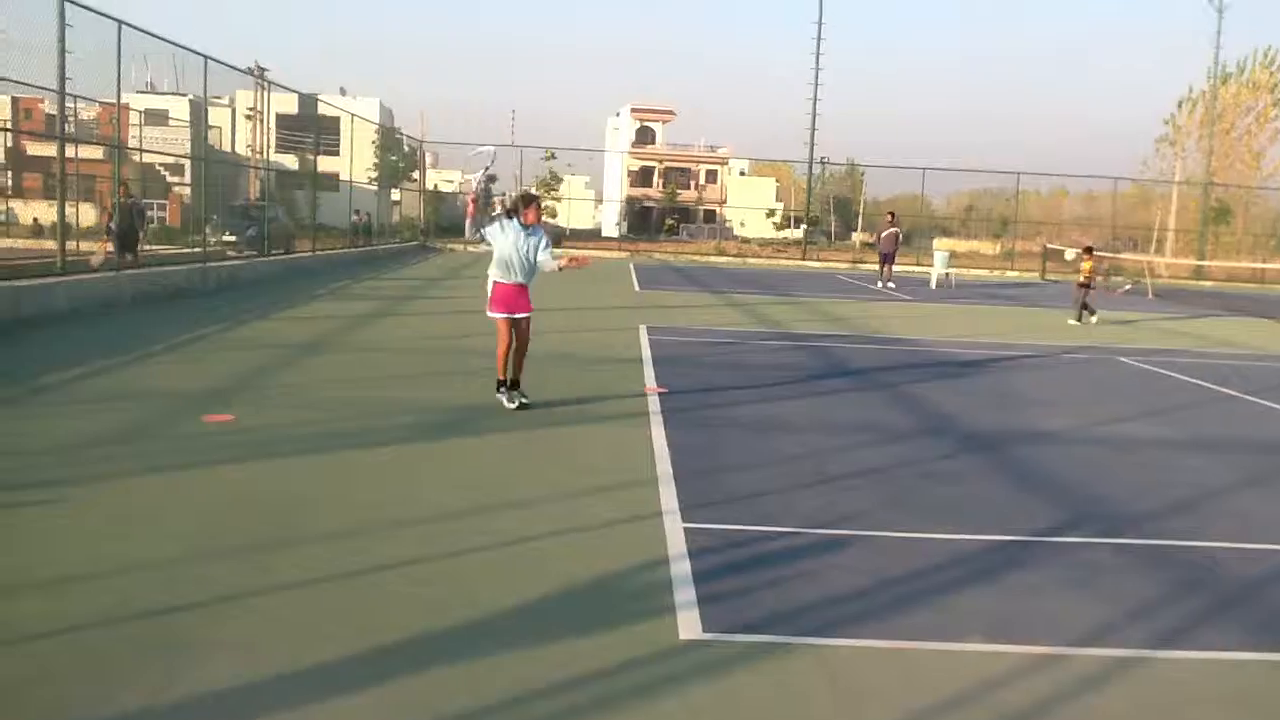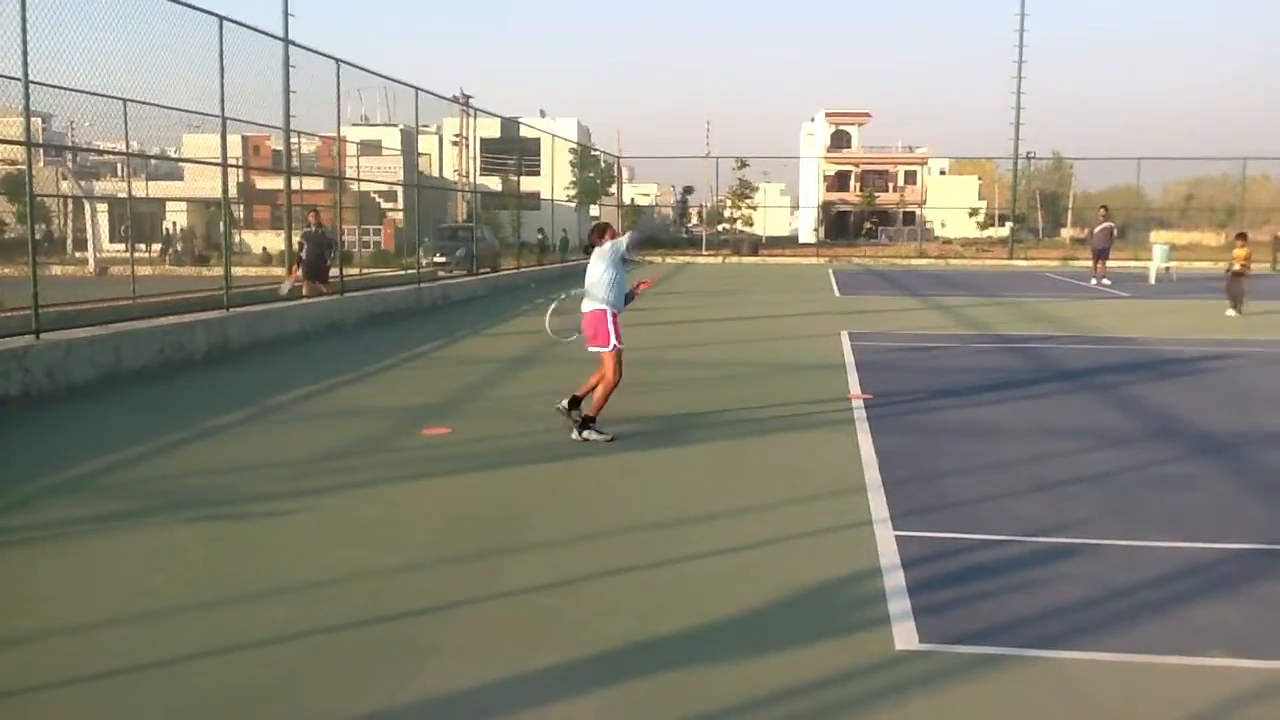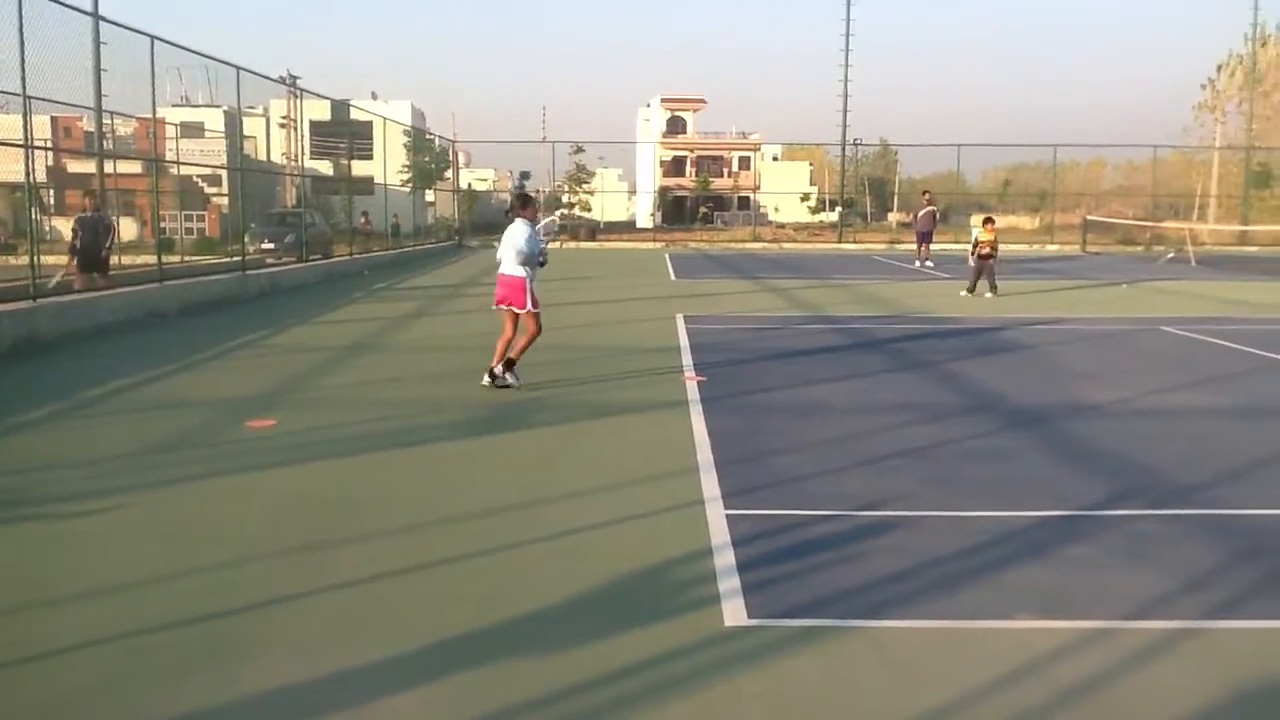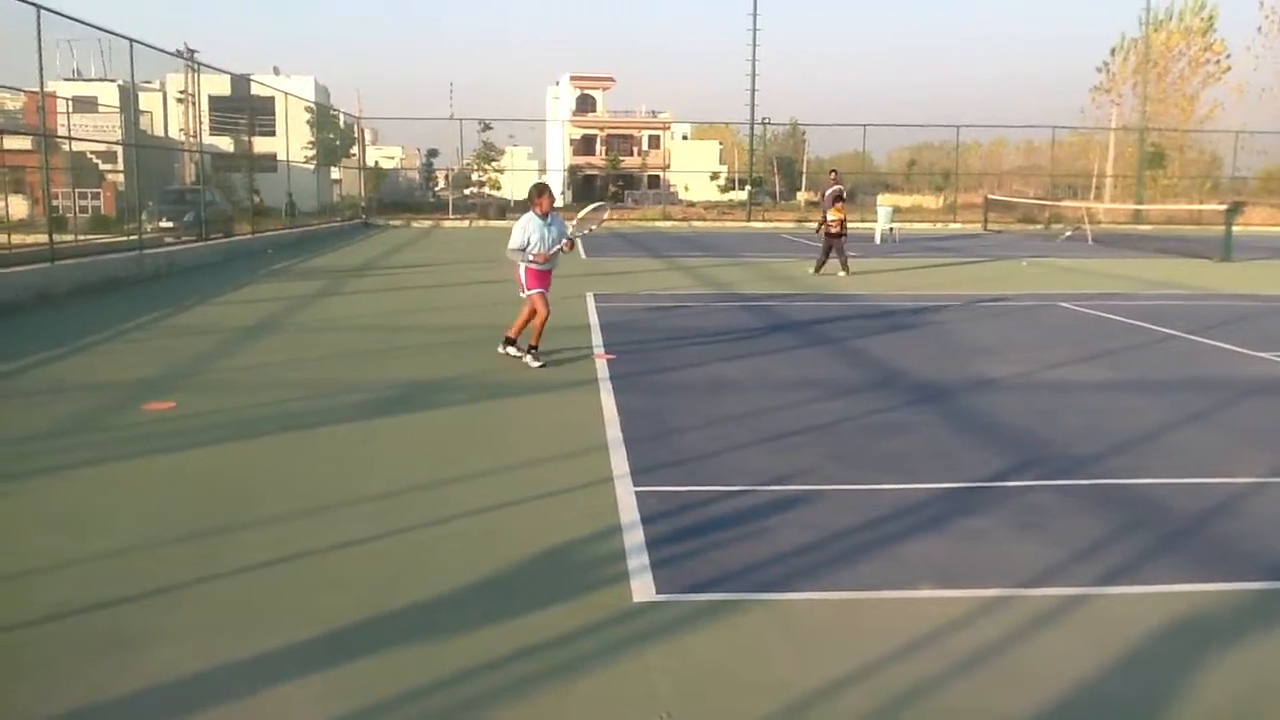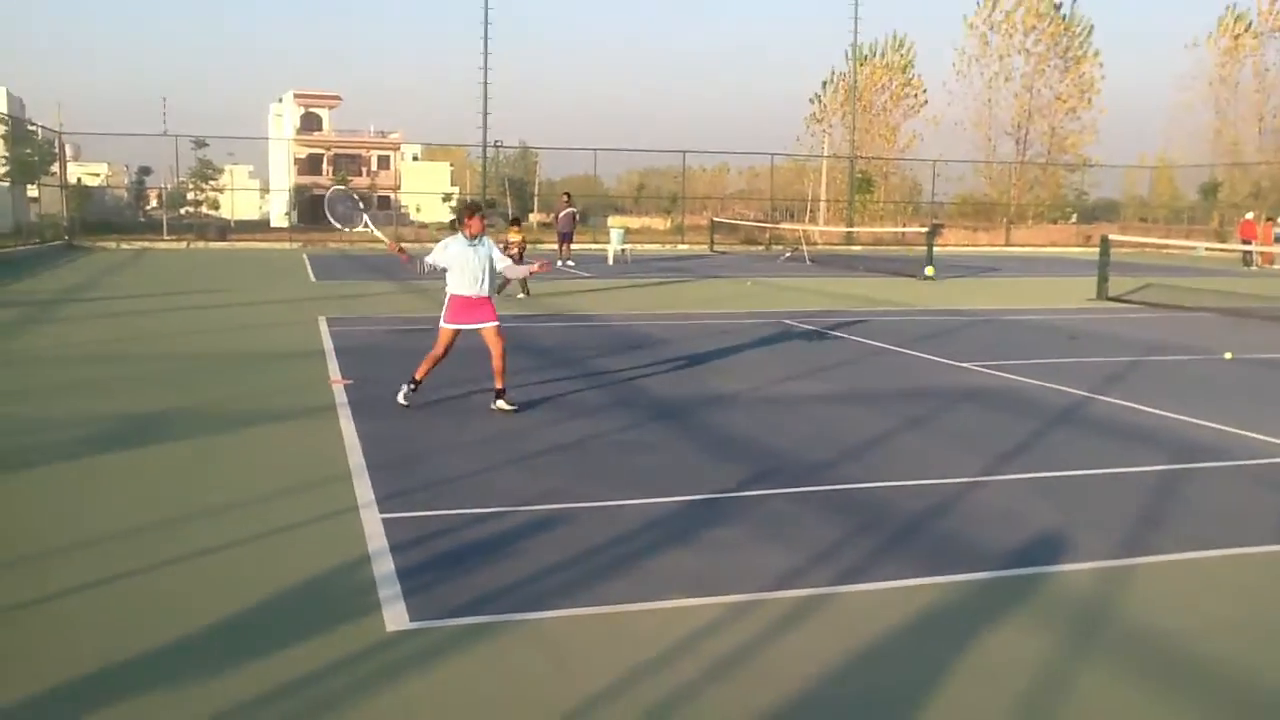
dt=1s
person 1, frame 1
left shoulder: (539, 234)
right shoulder: (500, 226)
left elbow: (545, 263)
left wrist: (564, 263)
left hip: (521, 289)
right hip: (500, 287)
left knee: (523, 340)
right knee: (506, 340)
left ankle: (514, 387)
right ankle: (502, 386)
person 1, frame 2
left shoulder: (601, 264)
right shoulder: (609, 249)
right elbow: (631, 237)
left wrist: (633, 291)
right wrist: (615, 239)
left hip: (594, 316)
right hip: (602, 317)
left knee: (608, 369)
right knee: (613, 376)
left ankle: (573, 402)
right ankle: (585, 426)
person 1, frame 3
left shoulder: (510, 230)
right shoulder: (526, 231)
left elbow: (501, 256)
right elbow: (521, 258)
right wrist: (539, 260)
left hip: (504, 279)
right hip: (519, 282)
left knee: (510, 330)
right knee: (534, 329)
left ankle: (493, 374)
right ankle: (508, 365)
person 1, frame 4
left shoulder: (556, 220)
right shoulder: (525, 223)
left elbow: (563, 240)
right elbow: (512, 252)
left wrist: (567, 243)
right wrist: (533, 258)
left hip: (546, 272)
right hip: (529, 271)
left knee: (530, 310)
right knee: (544, 312)
left ankle: (508, 343)
right ankle: (532, 350)
person 1, frame 5
left shoulder: (488, 244)
right shoulder: (448, 245)
left elbow: (508, 269)
right elbow: (426, 266)
left wrist: (531, 269)
left hip: (483, 303)
right hip: (457, 302)
left knee: (498, 350)
right knee: (440, 350)
left ankle: (499, 397)
right ankle: (411, 385)
